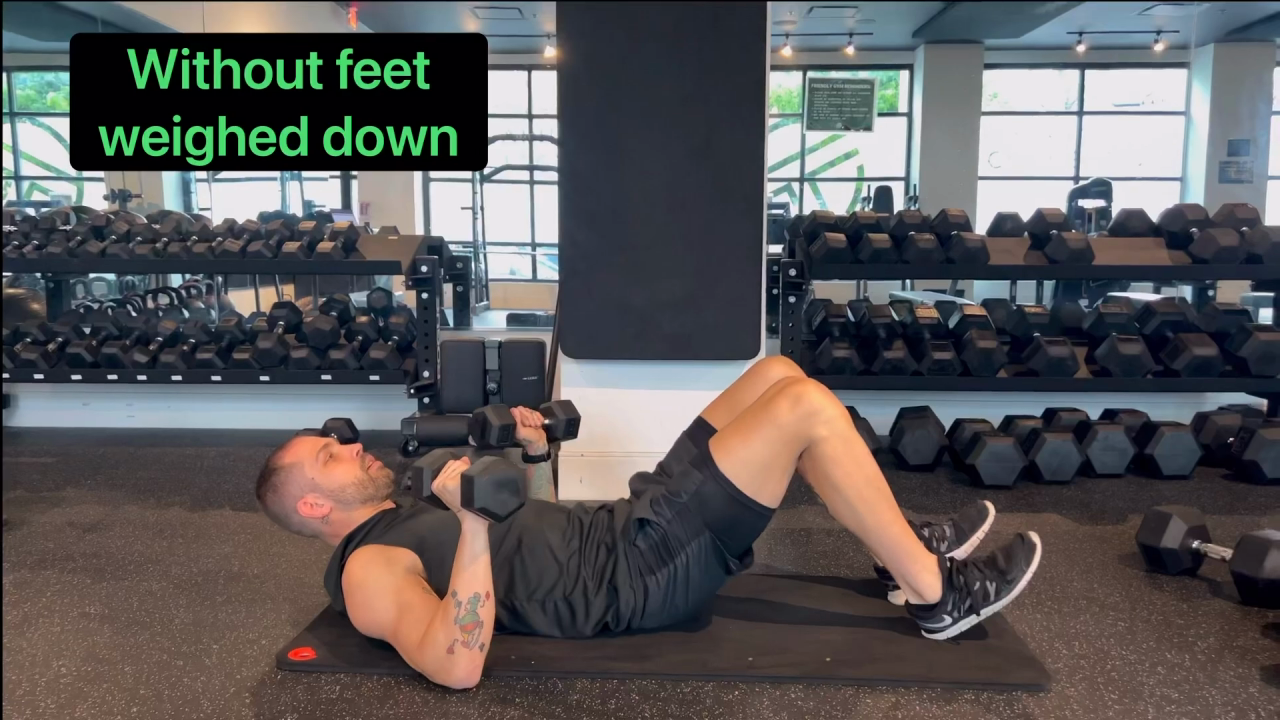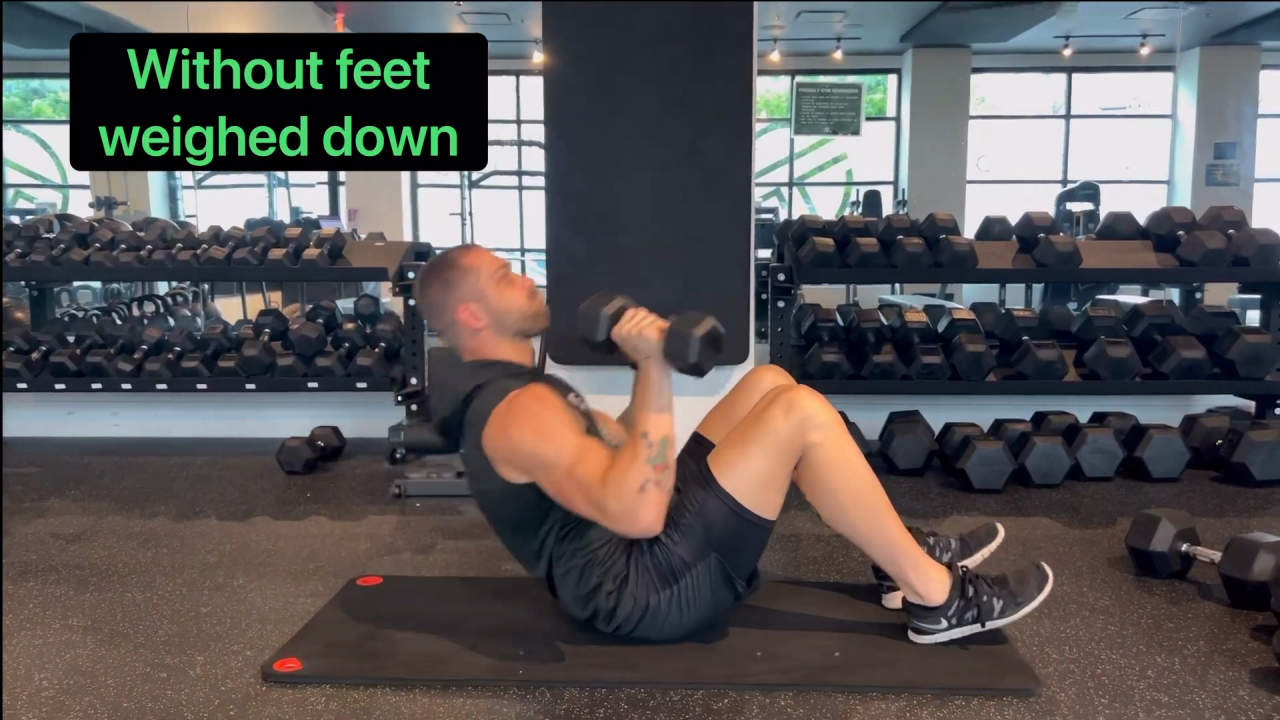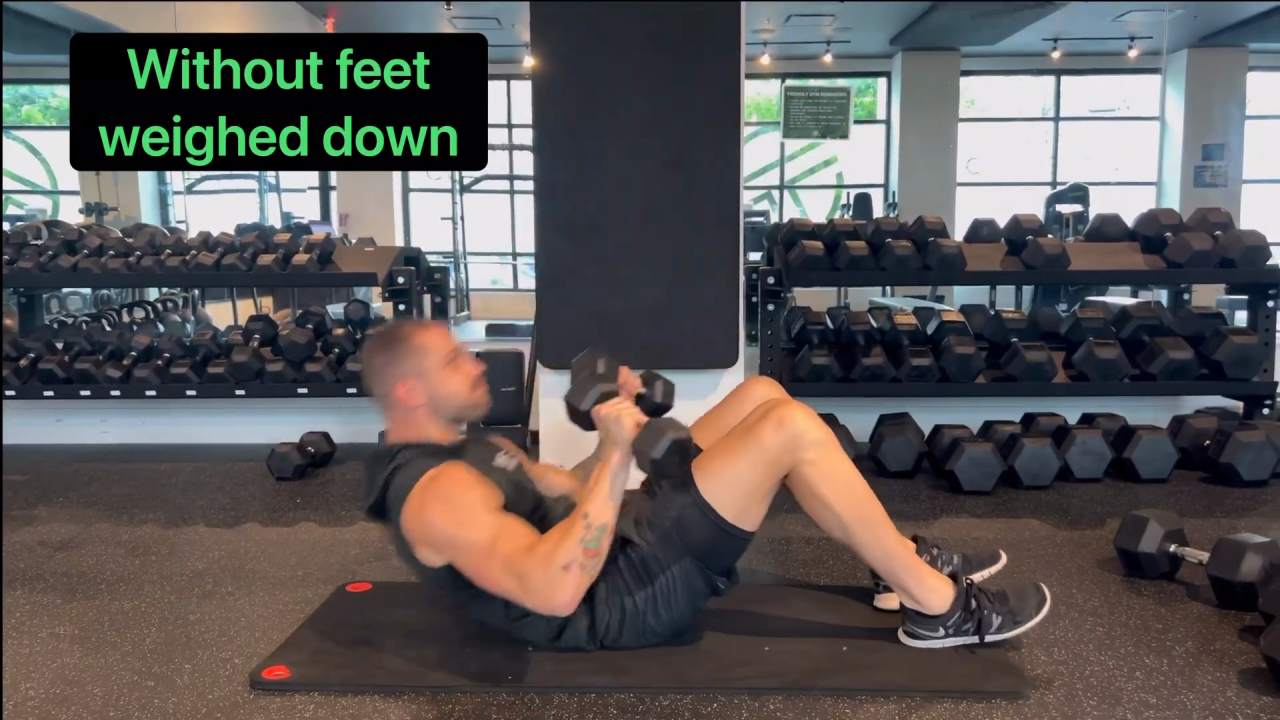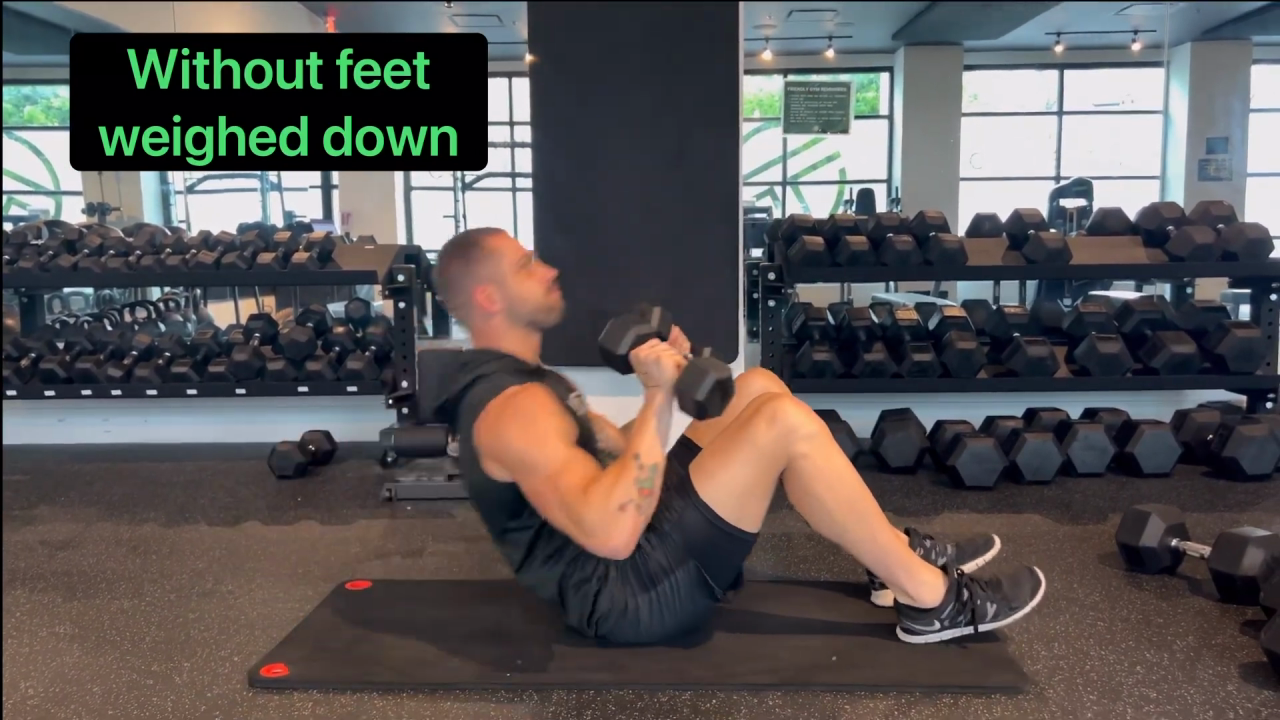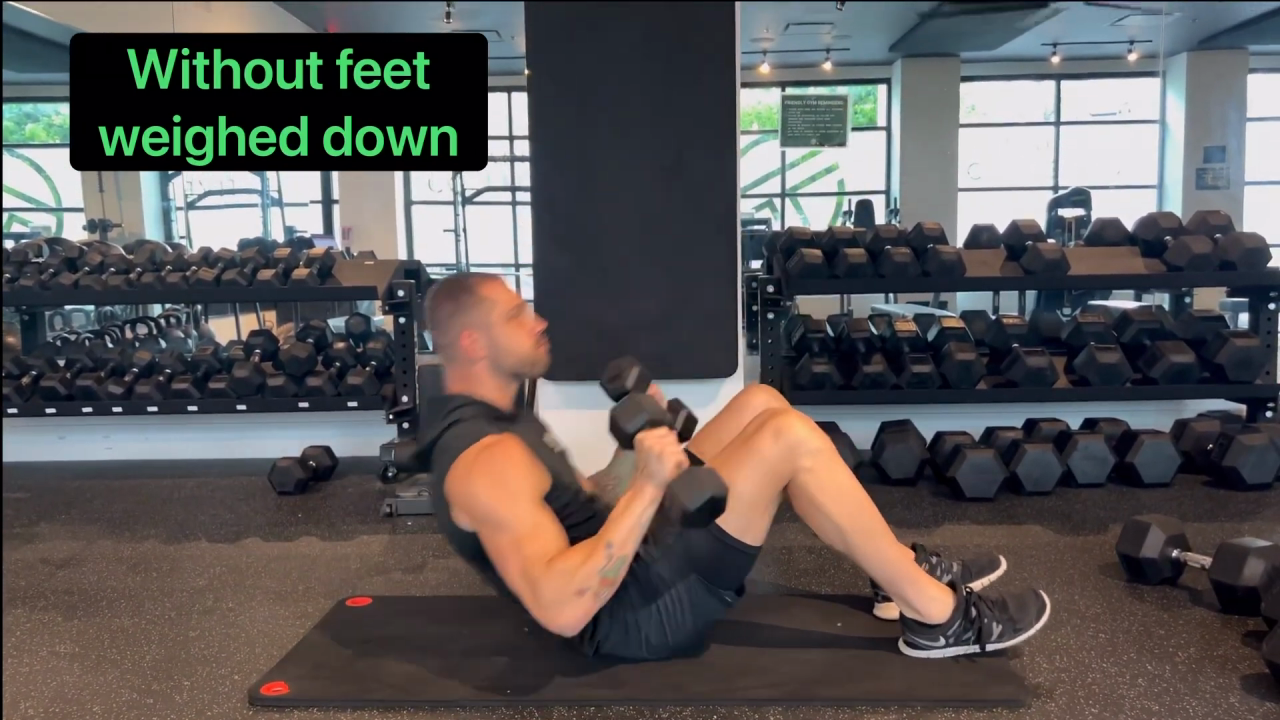
dt=1s
person 1, frame 1
left shoulder: (404, 522)
right shoulder: (371, 569)
right elbow: (459, 666)
left wrist: (534, 457)
right wrist: (473, 520)
left hip: (627, 526)
right hip: (641, 574)
left knee: (778, 374)
right knee: (807, 407)
left ankle: (903, 545)
right ankle: (936, 592)
person 1, frame 2
left shoulder: (517, 393)
right shoulder: (518, 412)
left elbow: (622, 444)
right elbow: (637, 511)
left wrist: (648, 364)
right wrist: (655, 368)
left hip: (655, 557)
right hip: (652, 590)
left knee: (770, 384)
right knee: (799, 412)
left ankle: (905, 556)
right ankle: (937, 601)
person 1, frame 3
left shoulder: (453, 453)
right shoulder: (437, 493)
right elbow: (557, 590)
left wrist: (614, 419)
right wrist: (619, 448)
left hip: (629, 542)
right hip: (628, 597)
left knee: (762, 396)
right knee: (789, 430)
left ankle: (899, 562)
right ankle: (936, 605)
person 1, frame 4
left shoulder: (524, 384)
right shoulder: (511, 409)
left elbow: (617, 448)
right elbow: (612, 530)
left wrist: (665, 377)
right wrist: (660, 392)
left hip: (647, 550)
right hip: (638, 597)
left knee: (758, 389)
right knee: (784, 421)
left ankle: (899, 559)
right ankle: (932, 601)
person 1, frame 5
left shoulder: (491, 426)
right shoulder: (485, 459)
right elbow: (564, 608)
left wrist: (638, 438)
right wrist: (650, 483)
left hip: (632, 570)
right hip: (638, 612)
left knee: (760, 403)
right knee: (789, 438)
left ankle: (905, 574)
right ankle: (939, 617)
